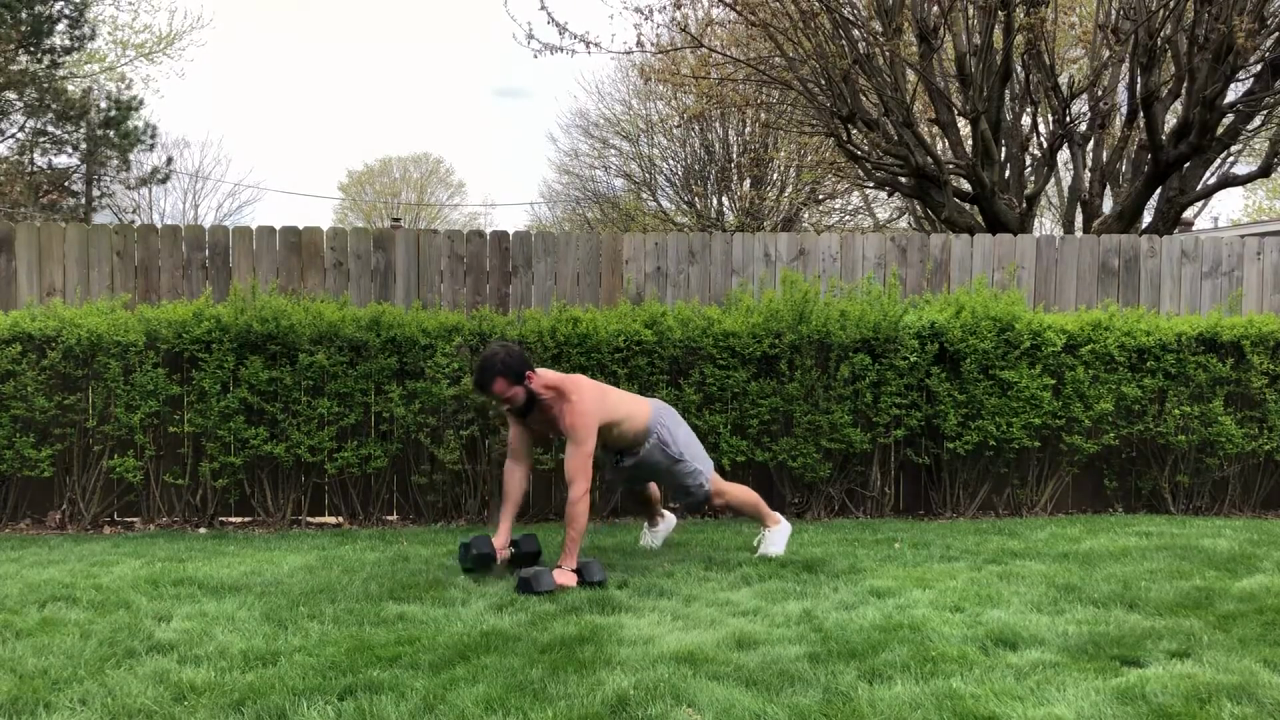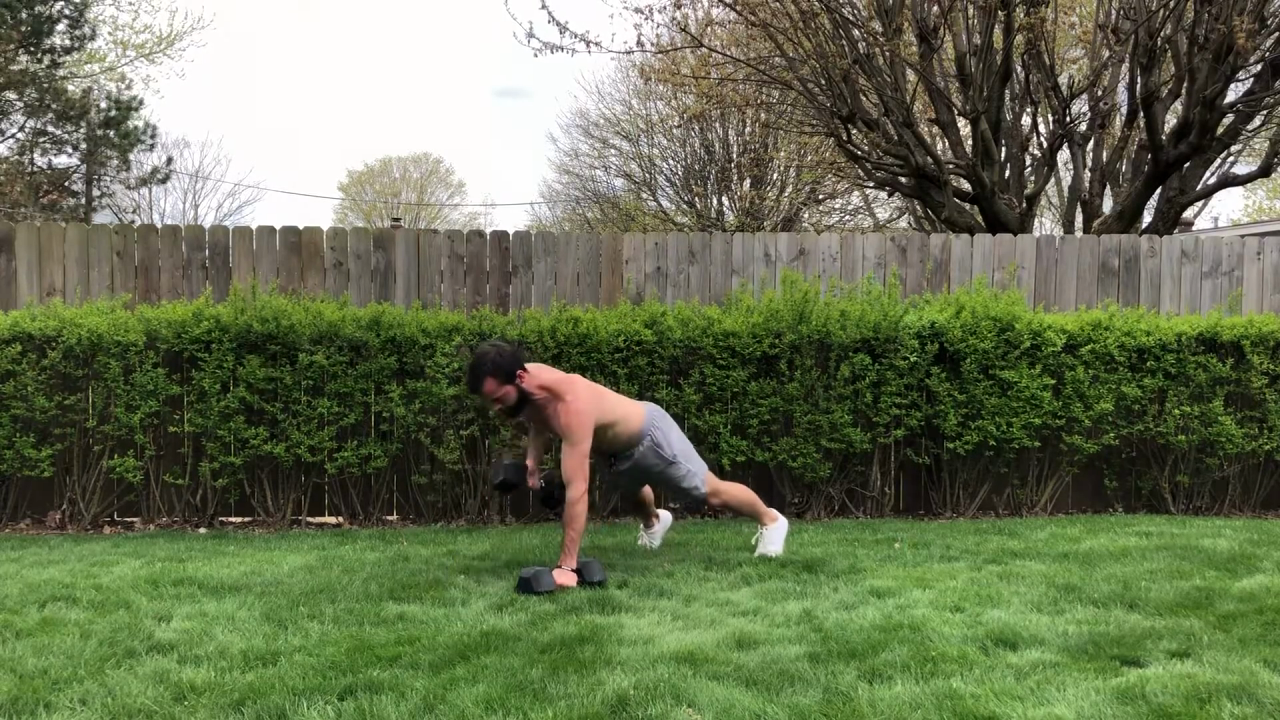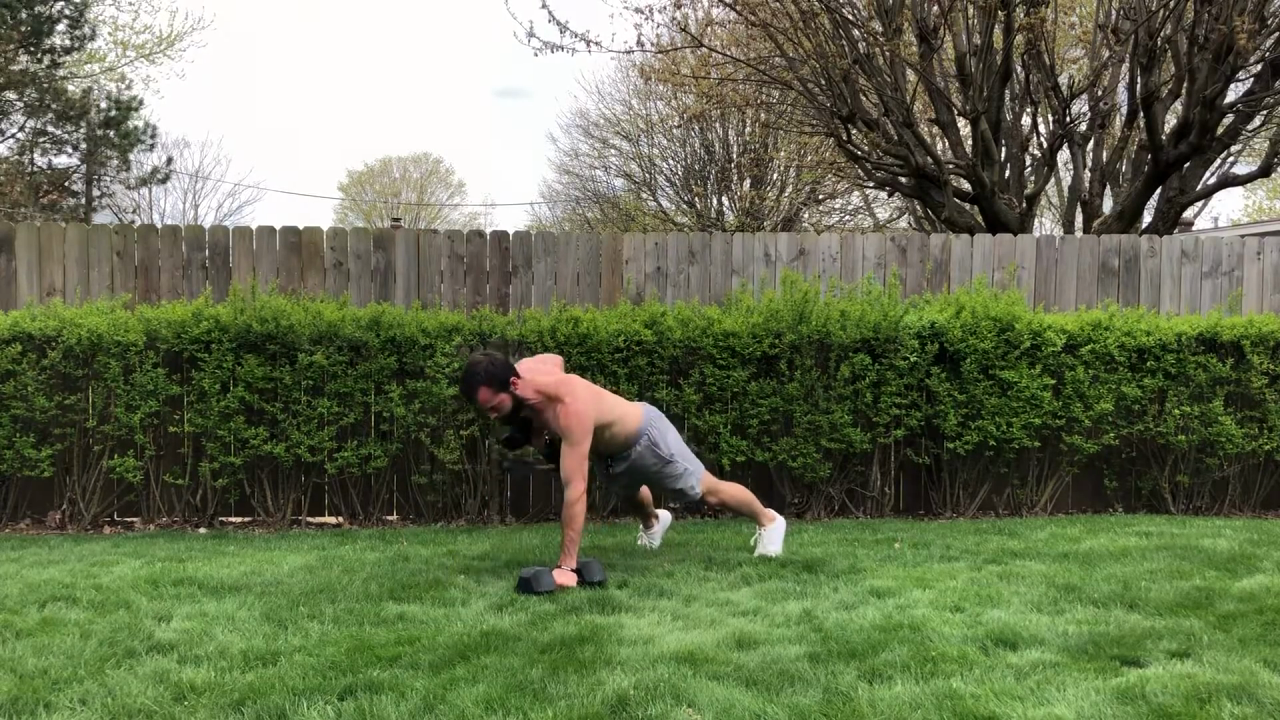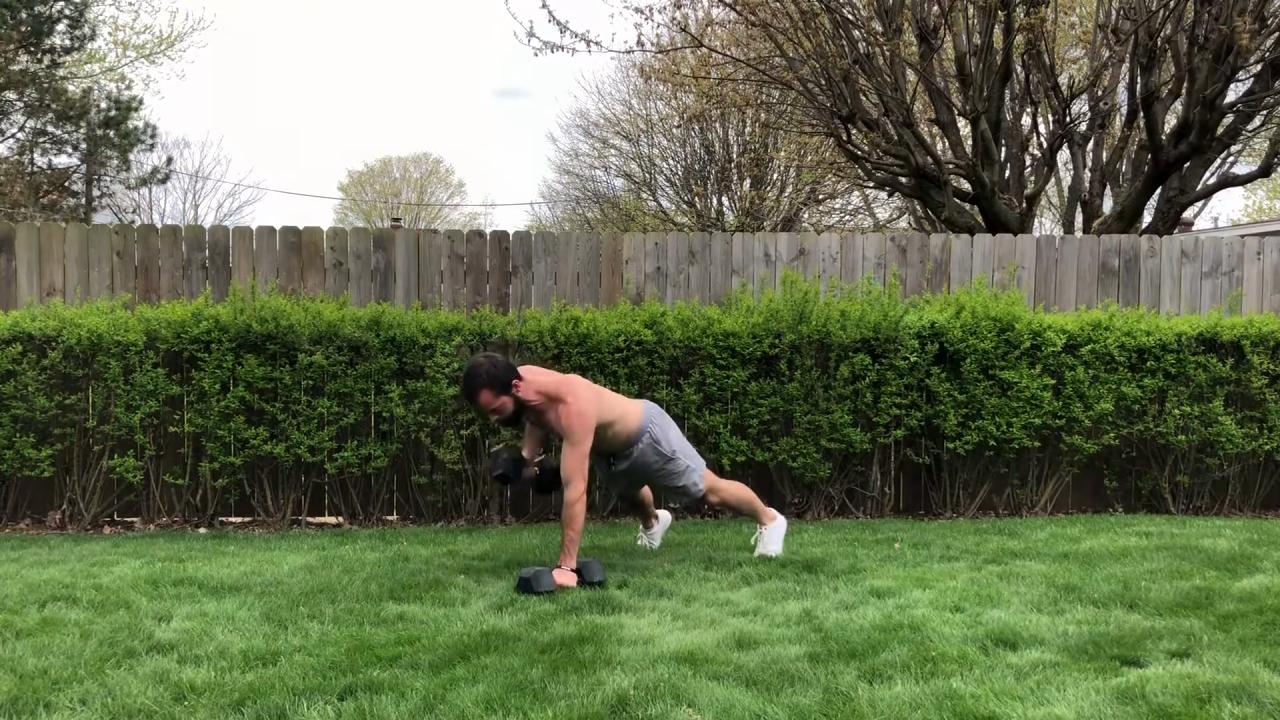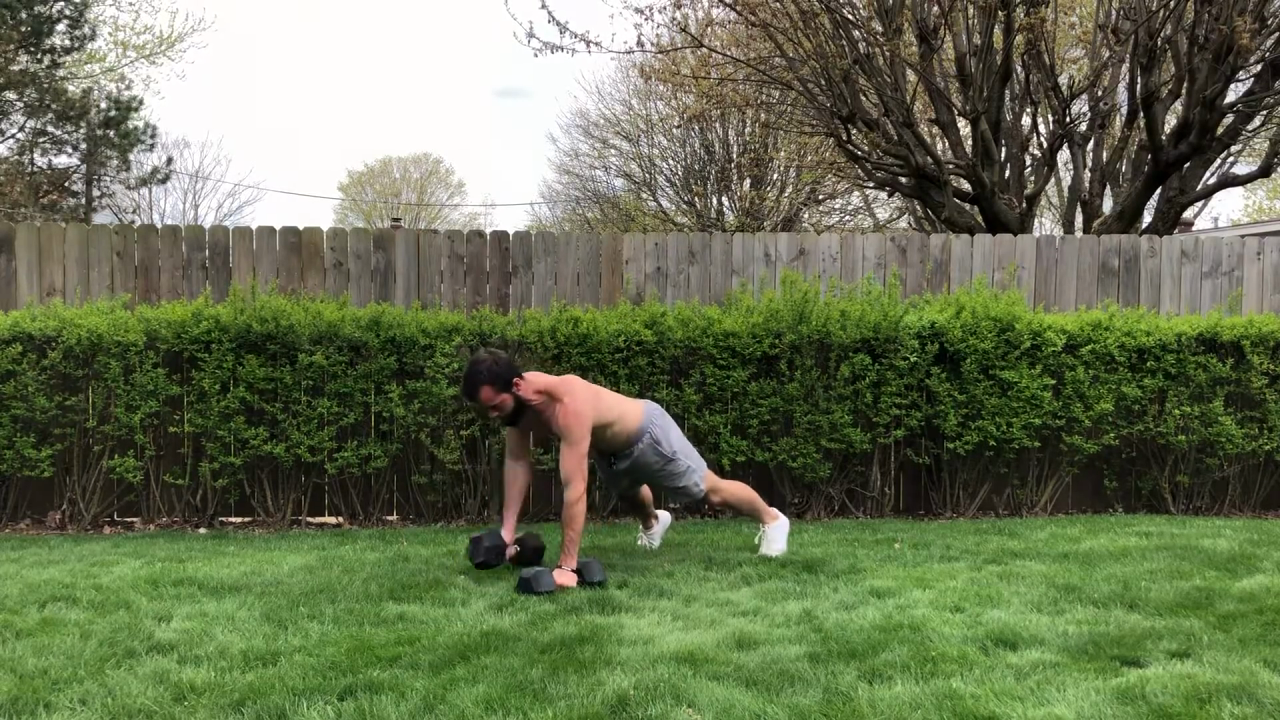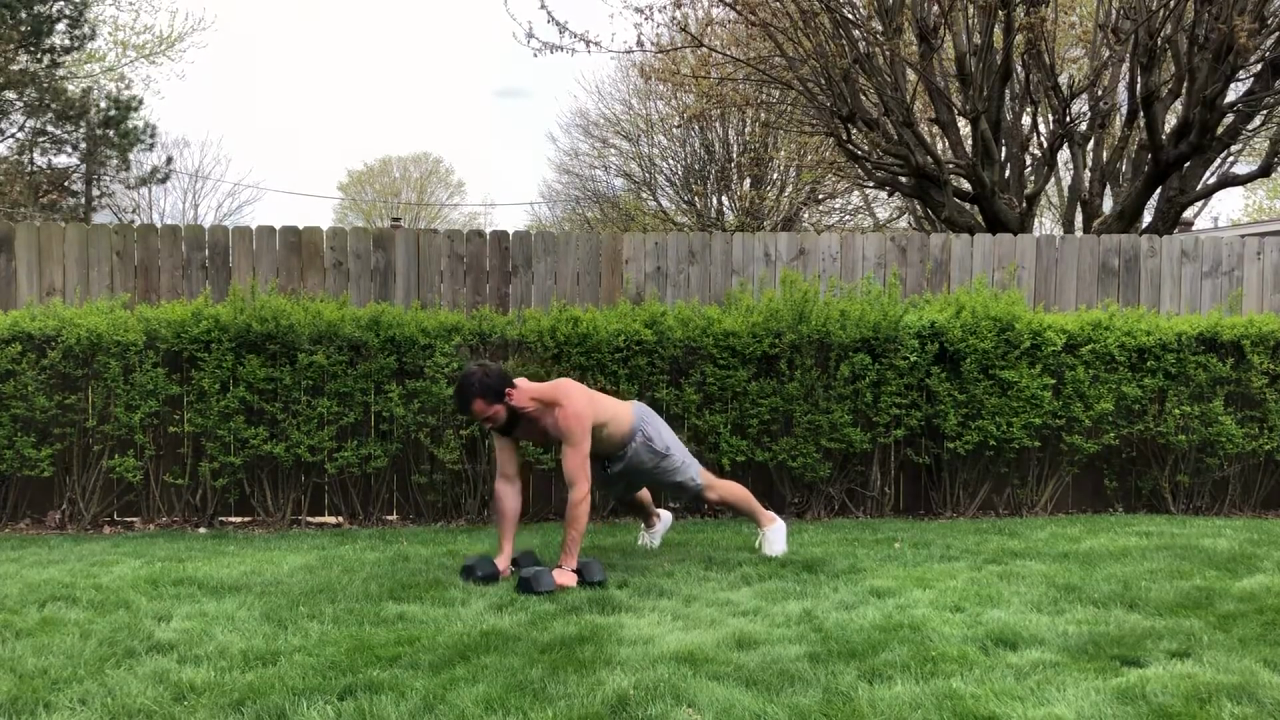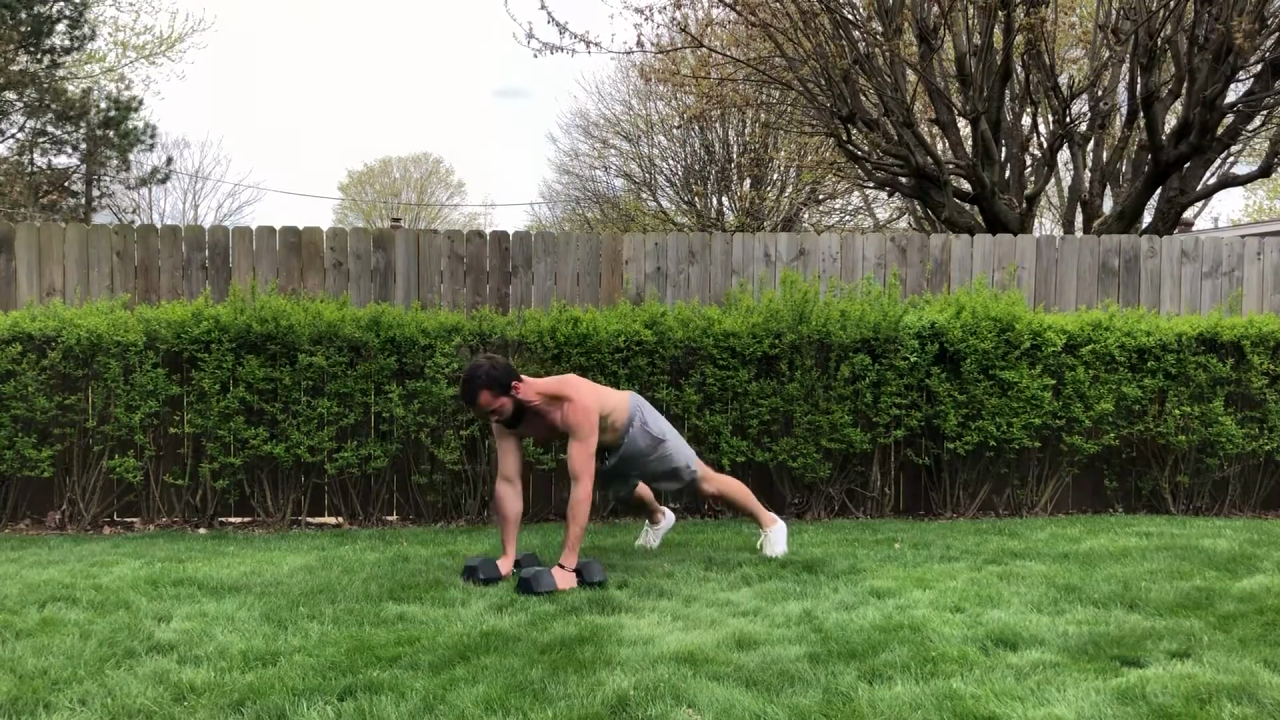
dt=0.2s
person 1, frame 1
left shoulder: (577, 402)
right shoulder: (522, 395)
left elbow: (579, 489)
right elbow: (517, 462)
left wrist: (566, 565)
right wrist: (503, 530)
left hip: (656, 431)
right hip: (620, 444)
left knee: (715, 493)
right knee: (639, 488)
left ankle: (773, 523)
right ankle: (658, 521)
person 1, frame 2
left shoulder: (572, 402)
right shoulder: (521, 386)
left elbow: (576, 489)
left wrist: (567, 565)
right wrist: (533, 459)
left hip: (649, 435)
right hip: (611, 448)
left knee: (711, 492)
right knee: (632, 491)
left ankle: (771, 521)
right ankle: (654, 521)
person 1, frame 3
left shoulder: (571, 404)
right shoulder: (520, 370)
left elbow: (575, 490)
right elbow: (556, 358)
left wrist: (566, 566)
right wrist: (536, 426)
left hip: (646, 437)
right hip: (606, 450)
left knee: (708, 492)
right knee: (631, 493)
left ankle: (768, 521)
right ankle: (653, 522)
person 1, frame 4
left shoulder: (572, 404)
right shoulder: (520, 381)
left elbow: (575, 489)
left wrist: (567, 565)
right wrist: (528, 453)
left hip: (647, 433)
right hip: (609, 448)
left knee: (709, 490)
right knee: (630, 493)
left ankle: (768, 519)
right ankle: (653, 521)
person 1, frame 5
left shoulder: (569, 404)
right shoulder: (514, 401)
left elbow: (575, 490)
right elbow: (517, 461)
left wrist: (566, 565)
right wrist: (508, 529)
left hip: (648, 434)
right hip: (608, 448)
left knee: (711, 491)
right knee: (629, 491)
left ankle: (771, 519)
right ankle: (653, 522)
person 1, frame 6
left shoulder: (567, 407)
right shoulder: (505, 412)
left elbow: (579, 490)
right elbow: (507, 482)
left wrist: (567, 565)
right wrist: (505, 553)
left hip: (639, 434)
right hip: (604, 453)
left knee: (707, 488)
right knee: (628, 494)
left ankle: (768, 522)
right ankle: (654, 521)
person 1, frame 7
left shoulder: (574, 401)
right shoulder: (506, 414)
left elbow: (582, 487)
right elbow: (507, 483)
left wrist: (566, 563)
right wrist: (508, 556)
left hip: (635, 425)
right hip: (598, 446)
left knee: (704, 480)
right knee: (626, 489)
left ankle: (768, 522)
right ankle: (659, 518)
